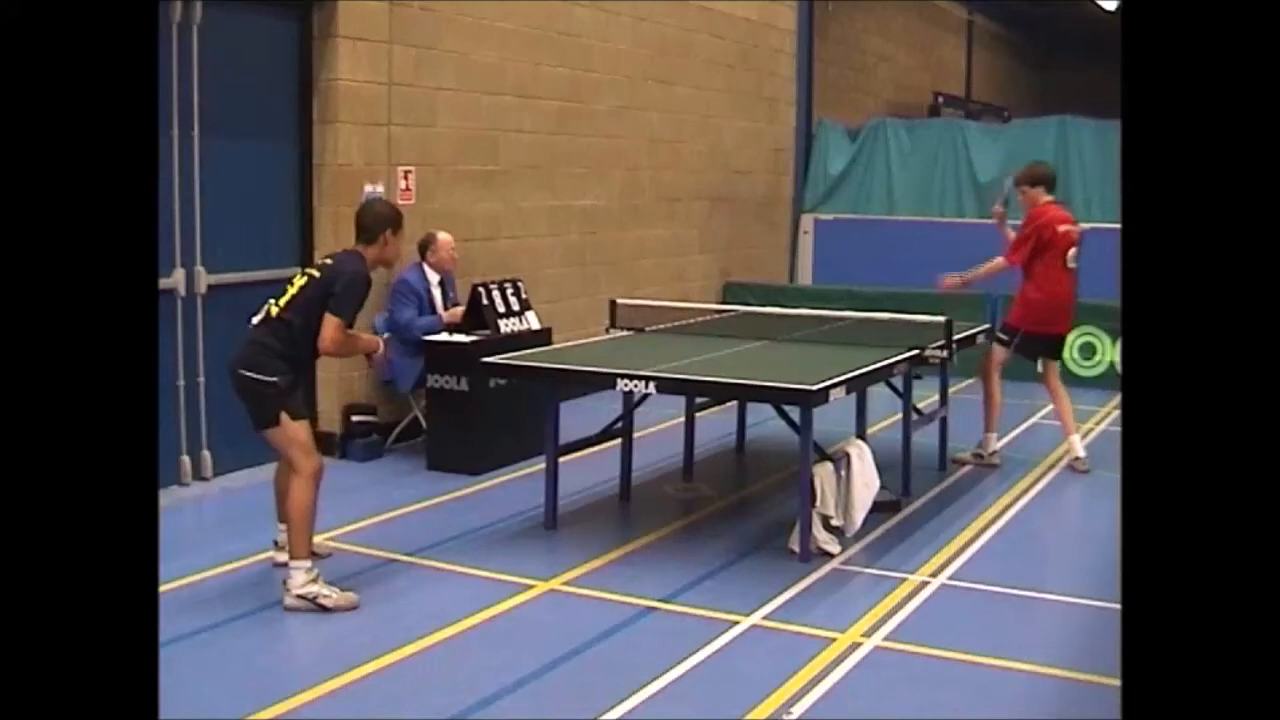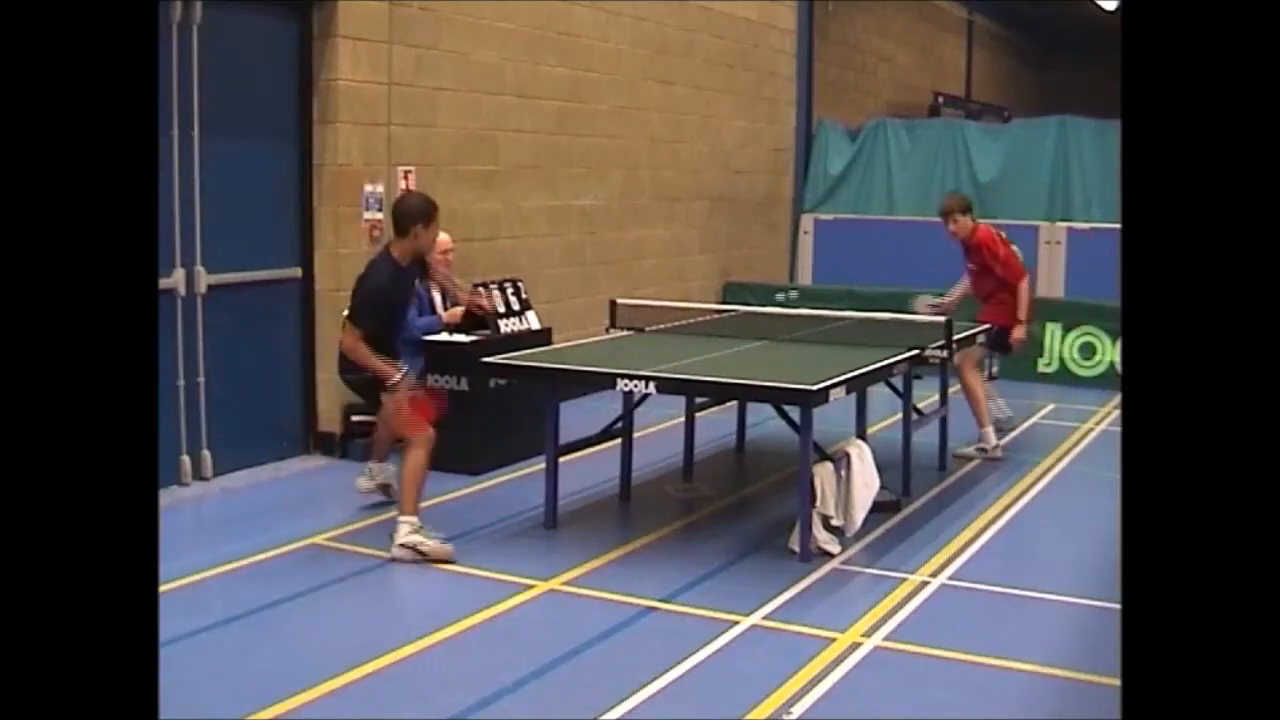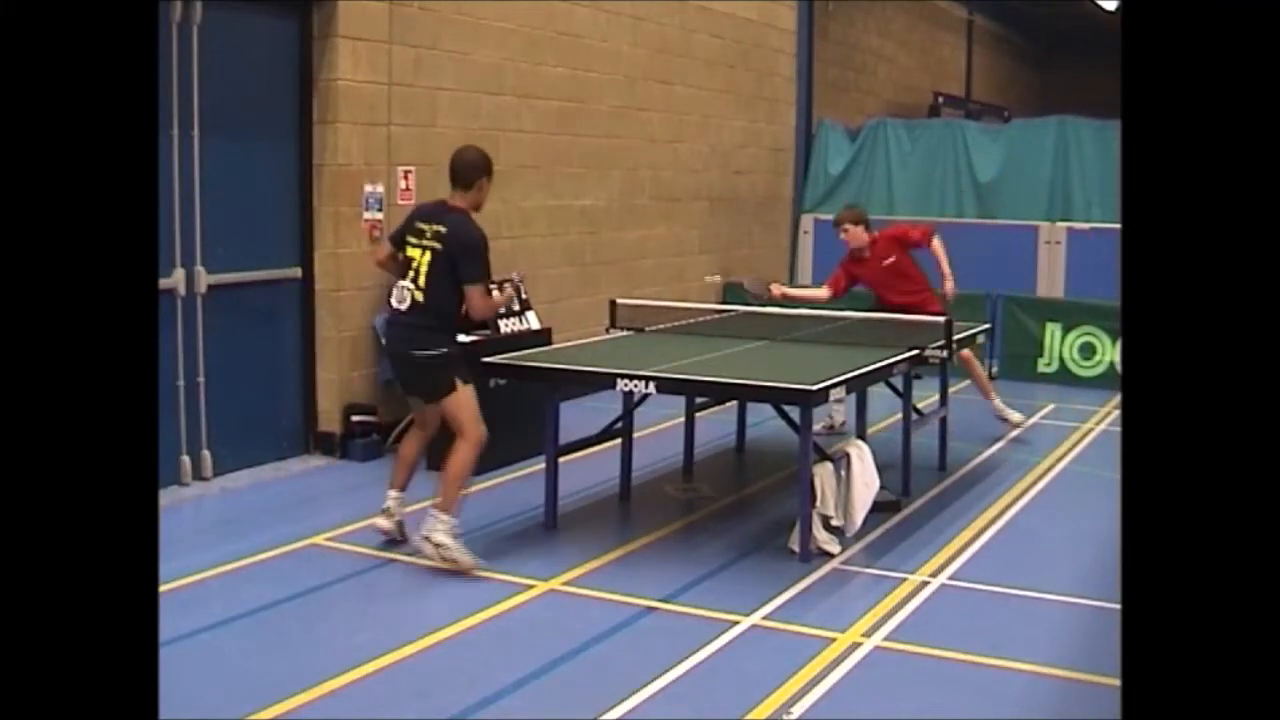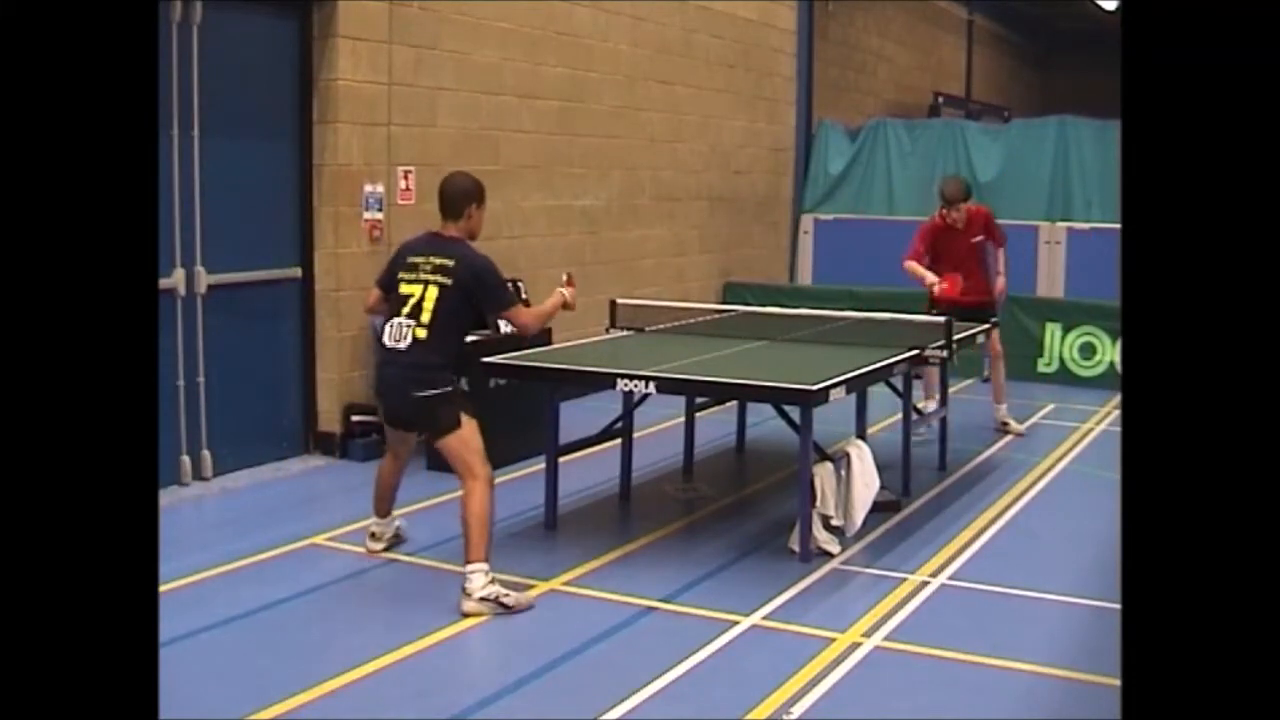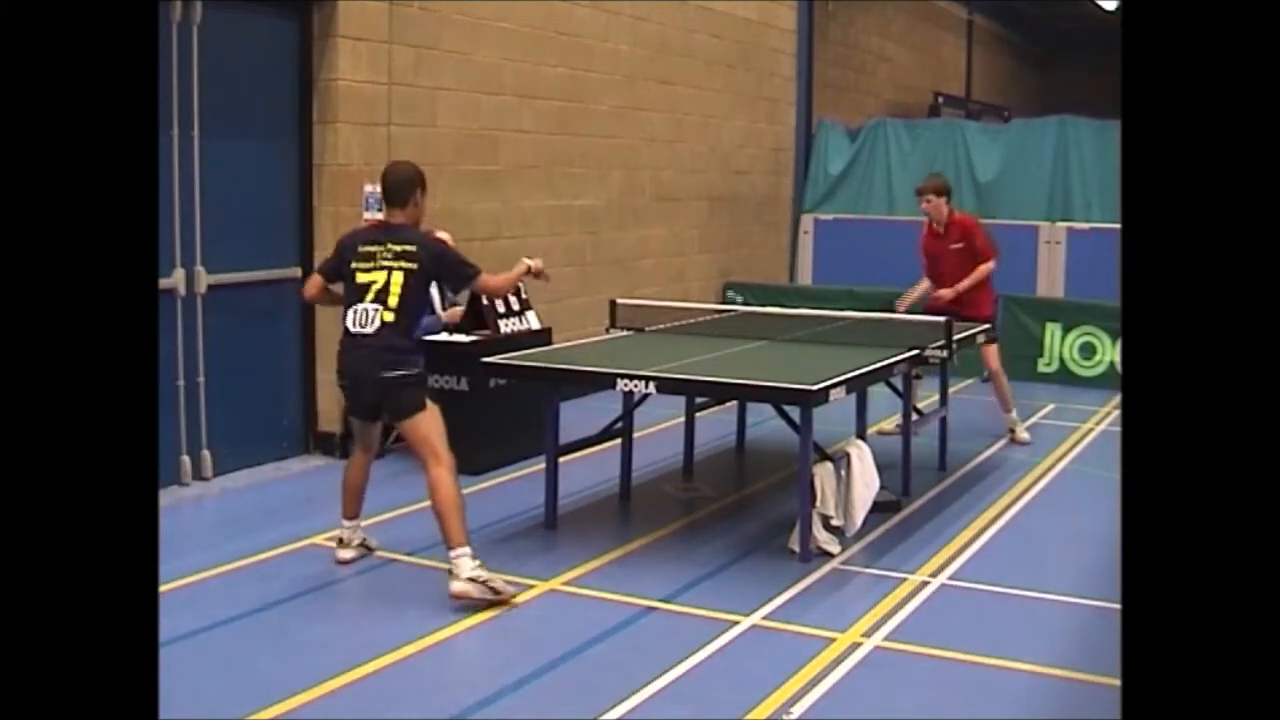
dt=1s
person 1, frame 1
left shoulder: (340, 263)
right shoulder: (354, 275)
right elbow: (327, 343)
left wrist: (360, 341)
right wrist: (368, 344)
left hip: (260, 364)
right hip: (267, 372)
left knee: (292, 455)
right knee: (307, 466)
left ankle: (287, 541)
right ankle: (301, 581)
person 1, frame 2
left shoulder: (405, 260)
right shoulder: (381, 281)
right elbow: (350, 343)
right wrist: (394, 376)
left hip: (378, 360)
right hip: (364, 367)
left knee: (398, 417)
right knee: (421, 436)
left ankle: (376, 473)
right ankle: (408, 534)
person 1, frame 3
left shoulder: (421, 215)
right shoulder: (468, 234)
left elbow: (383, 258)
right elbow: (478, 310)
right wrist: (502, 299)
left hip: (400, 337)
right hip: (430, 344)
left knee: (425, 424)
right knee: (472, 435)
left ankle: (391, 511)
right ankle: (439, 531)
person 1, frame 4
left shoulder: (409, 251)
right shoulder: (473, 264)
left elbow: (373, 303)
right elbow: (525, 322)
right wrist: (560, 297)
left hip: (388, 376)
right hip: (429, 384)
left knee: (398, 452)
right knee: (477, 475)
left ankle: (380, 531)
right ankle: (478, 585)
person 1, frame 5
left shoulder: (353, 243)
right shoulder: (429, 248)
left elbow: (311, 292)
right elbow: (493, 286)
right wrist: (526, 267)
left hip: (352, 365)
right hip: (395, 369)
left knee: (363, 447)
right knee: (440, 462)
left ankle: (349, 537)
right ankle: (464, 569)
person 2, frame 1
left shoulder: (1040, 217)
right shoulder: (1067, 219)
left elbow: (1008, 261)
left wrist: (963, 279)
right wrist: (1004, 225)
left hip: (1034, 309)
right hip: (1060, 312)
left knee: (991, 365)
right knee: (1052, 378)
left ankle: (989, 448)
right ankle: (1078, 452)
person 2, frame 2
left shoulder: (986, 240)
right shoulder: (969, 238)
left elbow: (1021, 278)
left wrist: (1020, 322)
left hip: (1003, 312)
right hip: (996, 309)
left knee: (962, 364)
right knee: (969, 363)
left ankle: (989, 443)
person 2, frame 3
left shoulder: (893, 237)
right shoulder: (849, 265)
left elbow: (932, 237)
right elbow: (827, 293)
left wrist: (947, 276)
right wrist: (788, 292)
left hip: (926, 307)
right hip: (891, 312)
left knee: (965, 356)
left ankle: (997, 406)
right ankle: (837, 418)
person 2, frame 4
left shoulder: (983, 216)
right shoulder: (932, 227)
left elbow: (999, 243)
right elbow: (909, 262)
left wrist: (1000, 274)
right wrist: (927, 275)
left hip: (980, 295)
right hip: (945, 297)
left knee: (996, 352)
left ankle: (1001, 415)
right ankle: (930, 409)
person 2, frame 5
left shoulder: (966, 224)
right shoulder: (927, 233)
left elbow: (989, 263)
right elbow: (931, 278)
left wrist: (956, 290)
right wrist: (908, 299)
left hip: (977, 307)
right hip: (941, 306)
left knee: (994, 367)
left ankle: (1013, 422)
